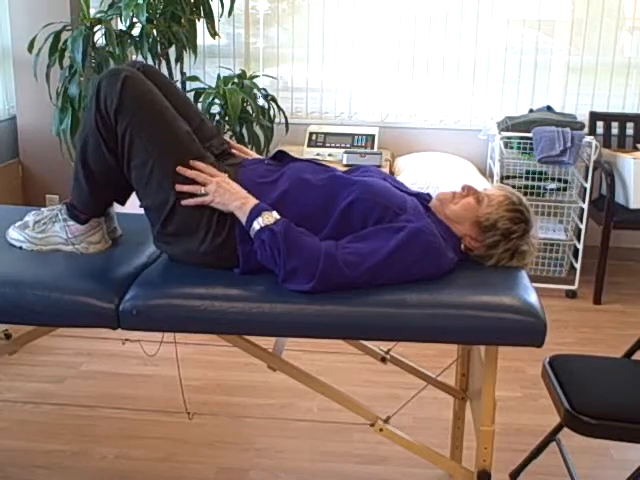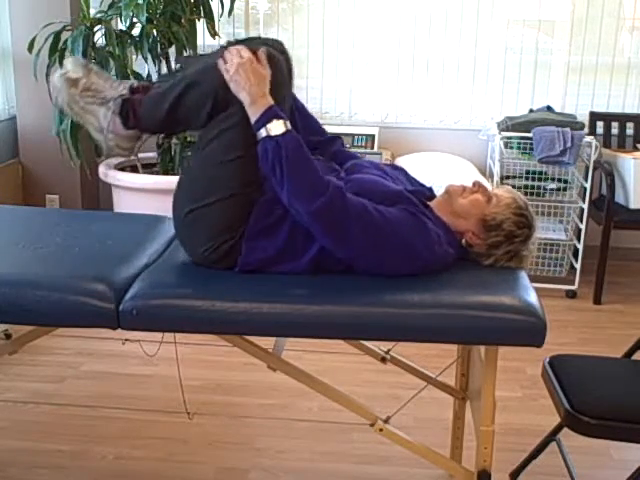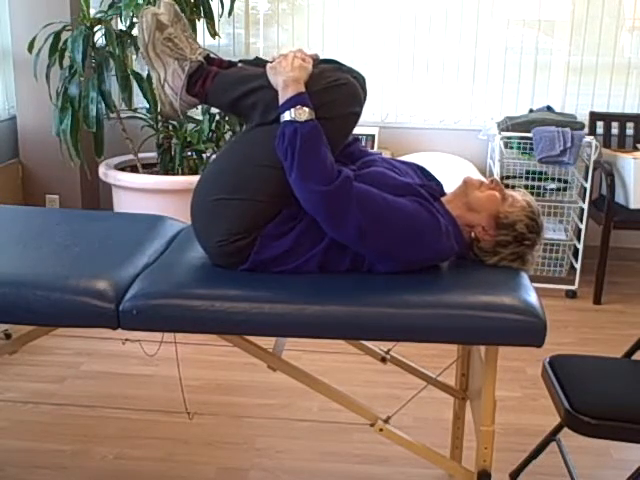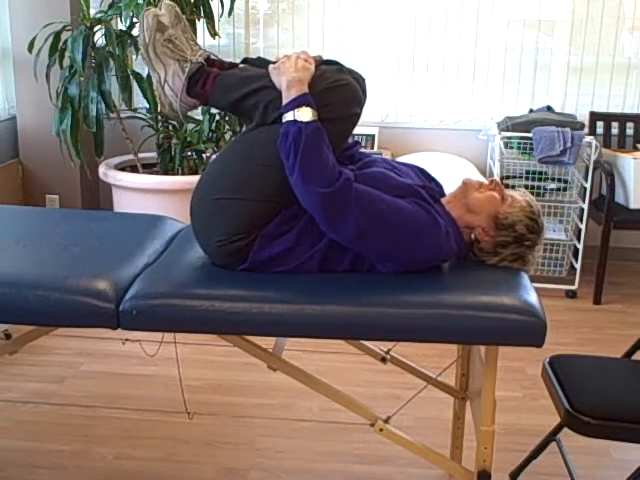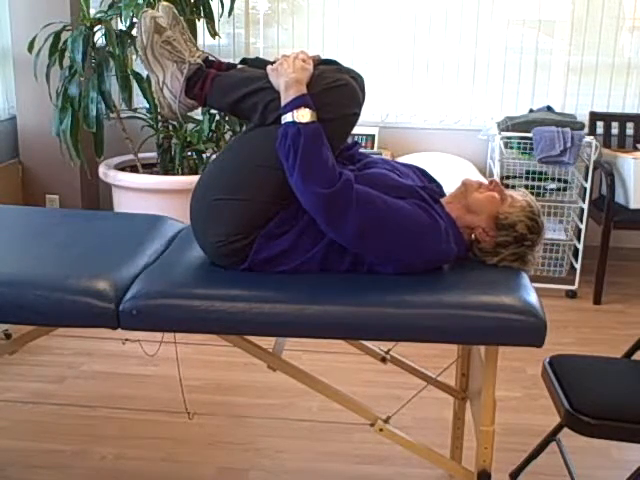
dt=1s
person 1, frame 1
left shoulder: (424, 245)
right shoulder: (420, 204)
left elbow: (314, 269)
left wrist: (245, 204)
right wrist: (259, 161)
left hip: (216, 228)
right hip: (236, 180)
left knee: (118, 90)
right knee: (135, 75)
left ankle: (84, 222)
right ankle: (92, 209)
person 1, frame 2
left shoulder: (416, 240)
right shoulder: (419, 197)
left elbow: (319, 202)
right elbow: (330, 151)
left wrist: (258, 100)
right wrist: (270, 87)
left hip: (222, 235)
right hip: (262, 194)
left knee: (238, 78)
right knee: (264, 56)
left ankle: (126, 116)
right ankle: (137, 104)
person 1, frame 3
left shoulder: (420, 231)
right shoulder: (430, 199)
left elbow: (323, 189)
right elbow: (348, 158)
left wrist: (292, 92)
right wrist: (303, 84)
left hip: (232, 228)
left knee: (335, 90)
right knee: (338, 83)
left ankle: (197, 80)
right ankle: (207, 72)
person 1, frame 4
left shoulder: (421, 233)
right shoulder: (430, 200)
left elbow: (324, 191)
right elbow: (344, 159)
left wrist: (296, 93)
right wrist: (306, 86)
left hip: (233, 229)
right hip: (270, 210)
left knee: (333, 90)
right knee: (336, 82)
left ankle: (197, 82)
right ankle: (205, 69)
person 1, frame 5
left shoulder: (421, 234)
right shoulder: (430, 198)
left elbow: (324, 192)
right elbow: (341, 159)
left wrist: (294, 94)
right wrist: (305, 85)
left hip: (234, 231)
right hip: (275, 208)
left knee: (330, 89)
right knee: (334, 81)
left ankle: (195, 83)
right ankle: (204, 70)
